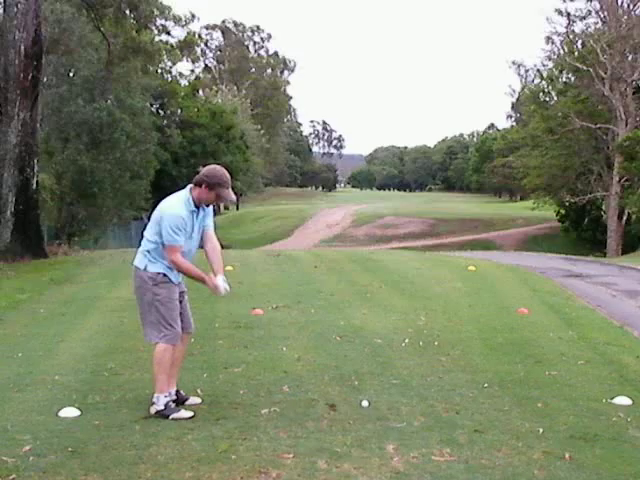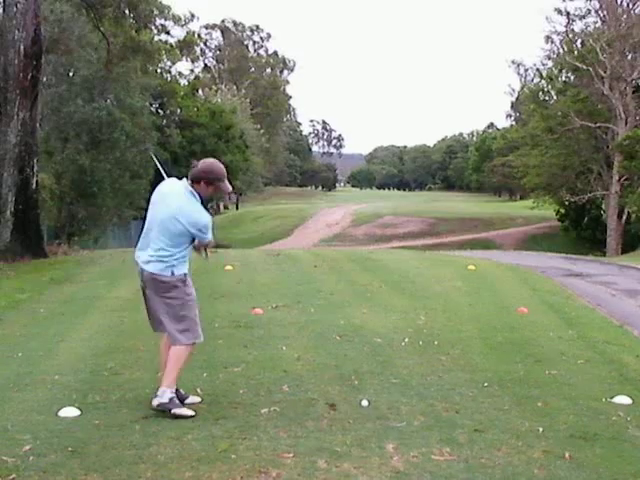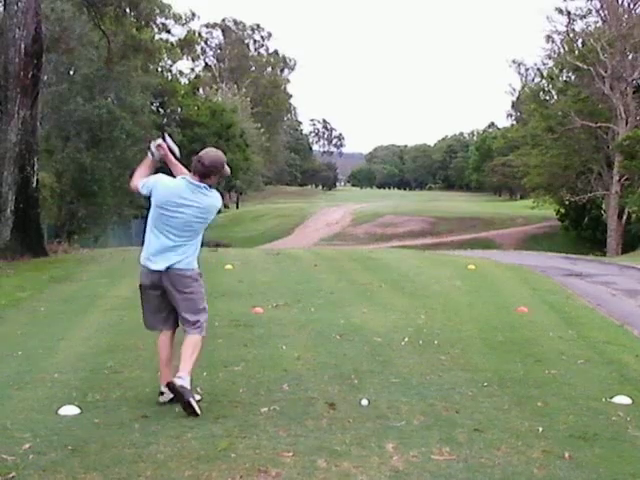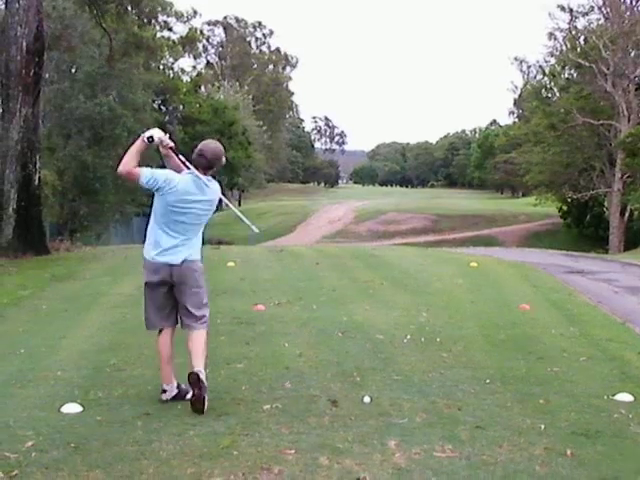
dt=0.2s
person 1, frame 1
left shoulder: (203, 207)
right shoulder: (176, 213)
left elbow: (210, 241)
right elbow: (175, 259)
left wrist: (219, 275)
right wrist: (207, 280)
left hip: (169, 276)
right hip: (154, 275)
left knee: (182, 332)
right knee: (167, 335)
left ankle: (170, 391)
right ankle: (160, 401)
person 1, frame 2
left shoulder: (166, 186)
right shoulder: (200, 218)
right elbow: (206, 244)
right wrist: (204, 244)
left hip: (148, 268)
right hip: (169, 276)
left knee: (171, 331)
right knee: (186, 335)
left ankle: (170, 389)
right ankle: (164, 395)
person 1, frame 3
left shoulder: (163, 185)
right shoulder: (213, 201)
left elbow: (135, 183)
left wrist: (155, 156)
right wrist: (171, 160)
left hip: (151, 268)
right hip: (183, 272)
left knee: (165, 328)
right knee: (195, 328)
left ankle: (167, 387)
right ankle: (182, 379)
person 1, frame 4
left shoulder: (169, 181)
right shoulder: (213, 191)
left elbow: (124, 169)
left wrist: (144, 139)
right wrist: (169, 155)
left hip: (156, 263)
right hip: (188, 265)
left knee: (164, 326)
right knee: (197, 323)
left ankle: (169, 387)
right ankle: (198, 372)
